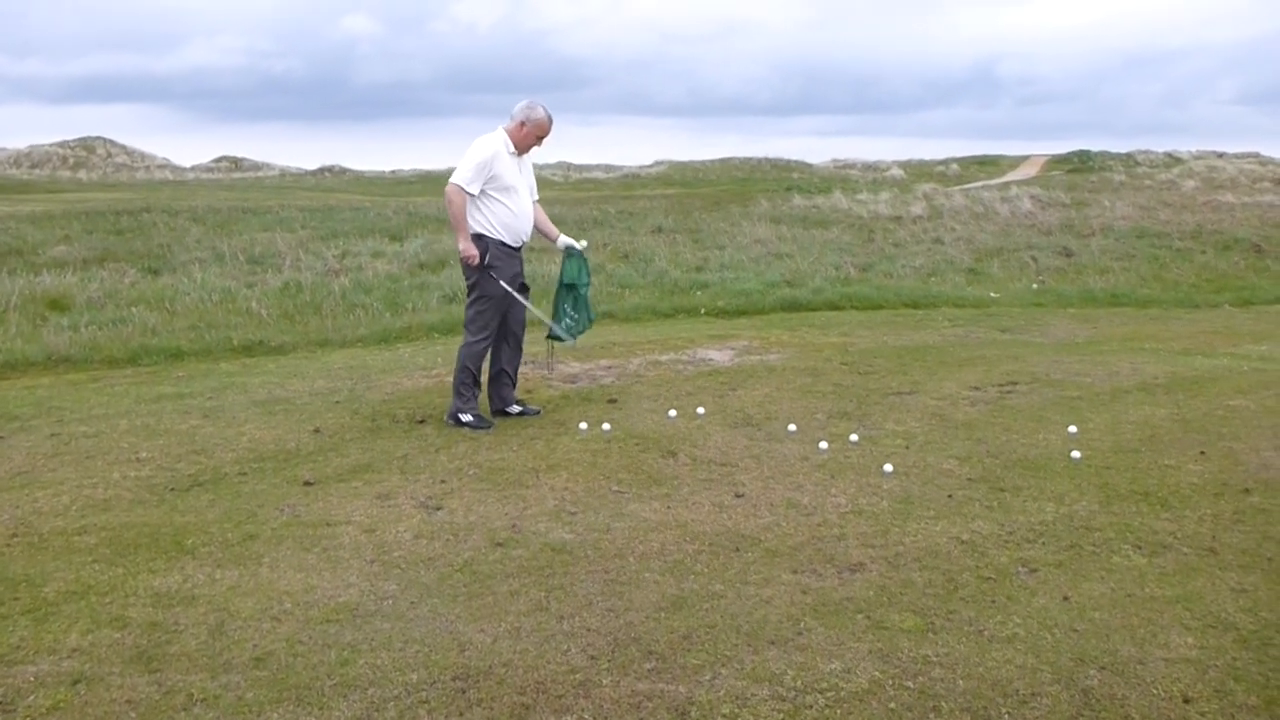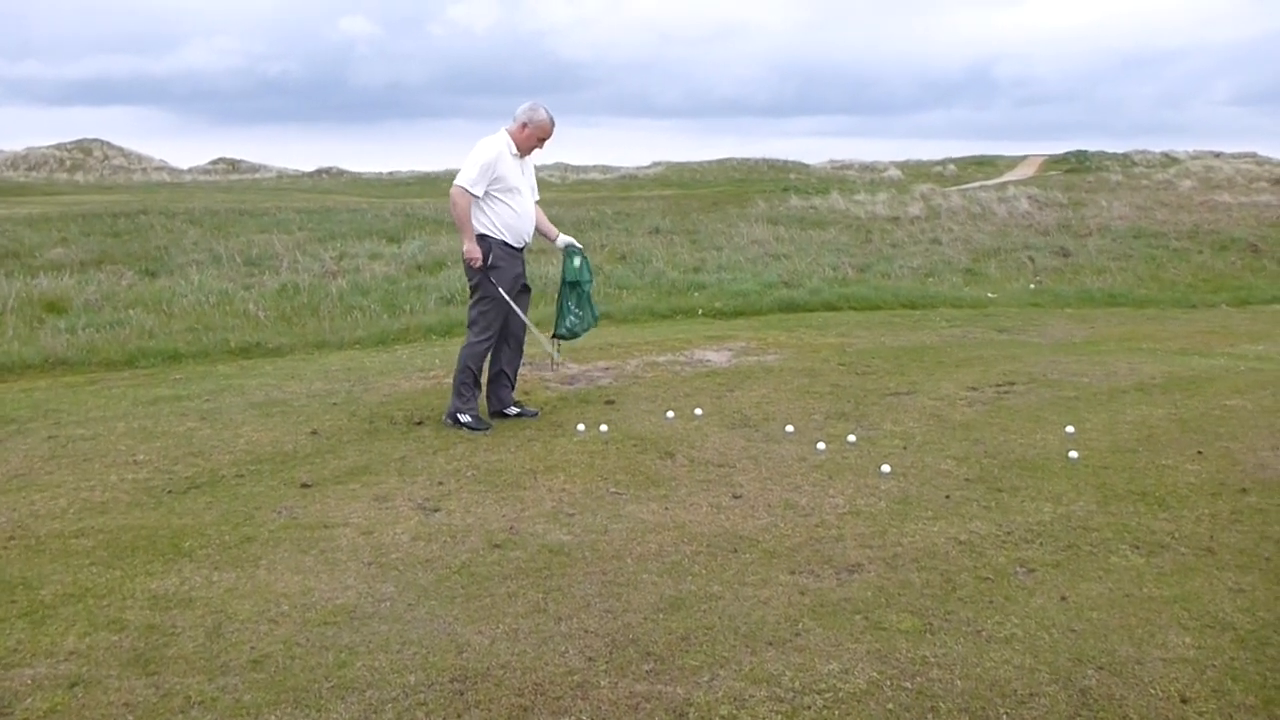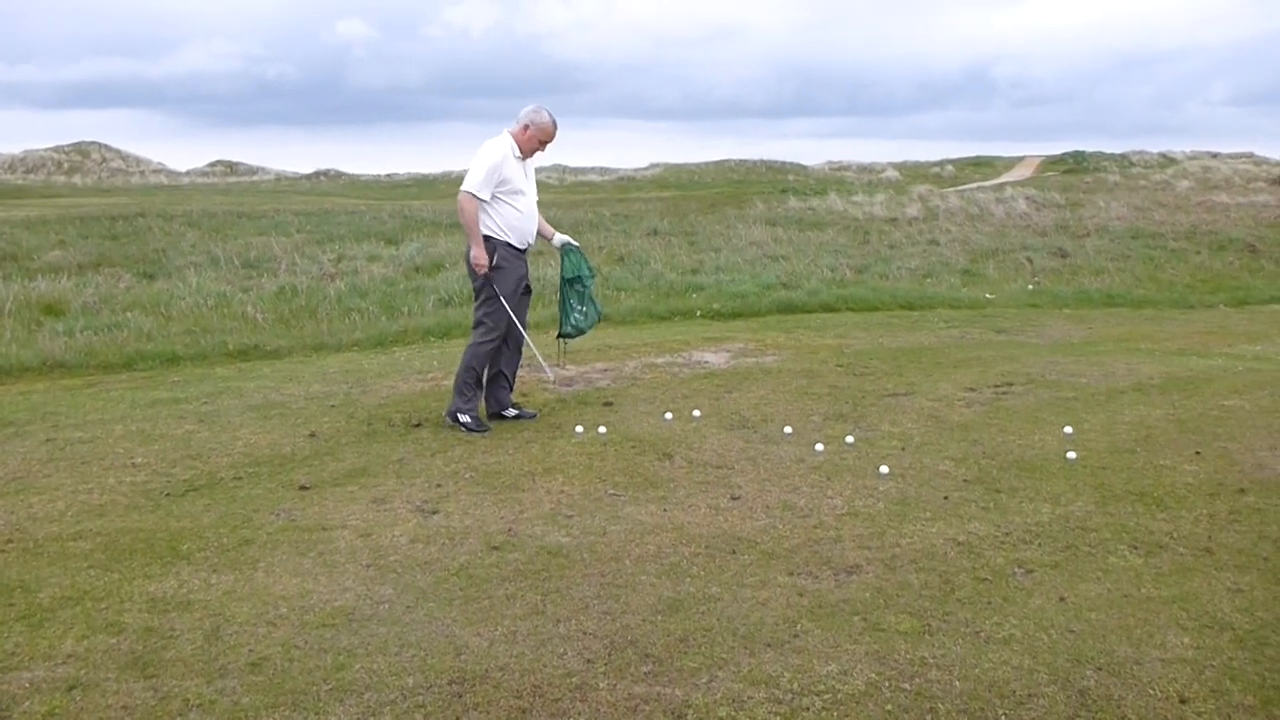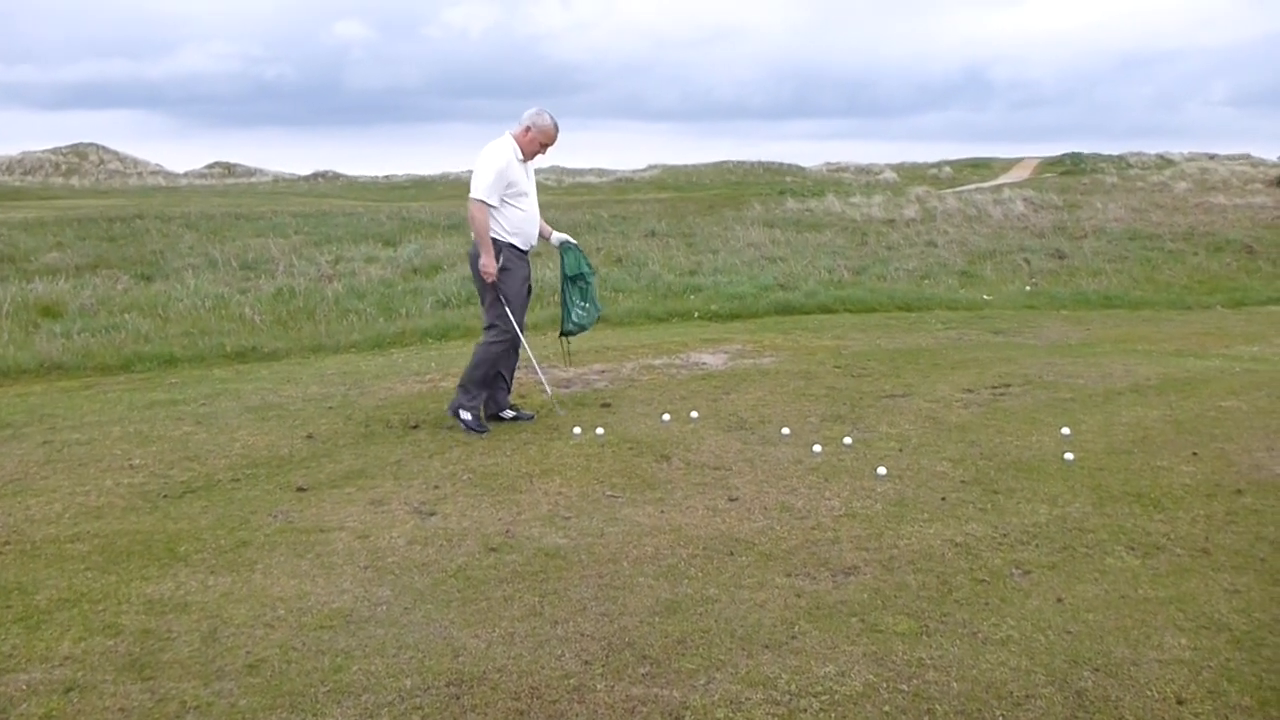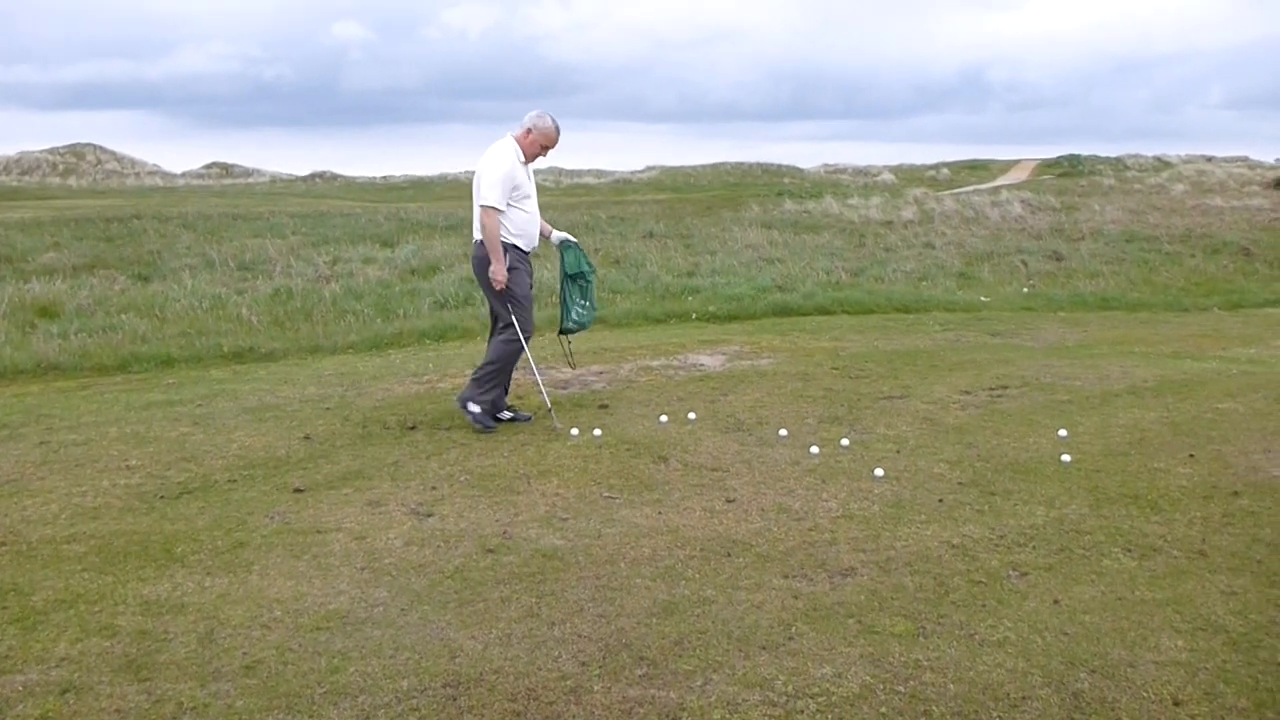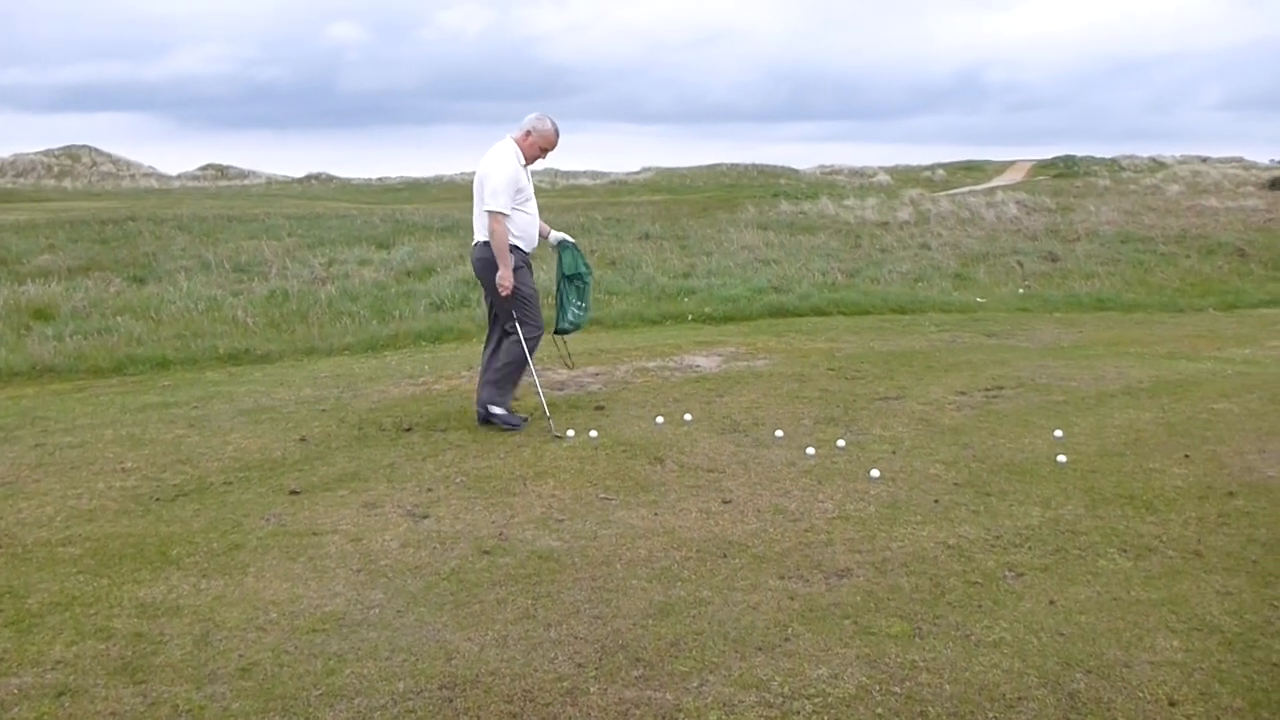
dt=0.1s
person 1, frame 1
left shoulder: (522, 158)
right shoulder: (487, 149)
left elbow: (530, 205)
right elbow: (454, 190)
left wrist: (558, 238)
right wrist: (463, 240)
left hip: (511, 255)
right hip: (488, 253)
left knee: (512, 331)
right knee: (480, 331)
left ankle: (503, 400)
right ankle: (463, 407)
person 1, frame 2
left shoulder: (524, 159)
right shoulder: (490, 151)
left elbow: (530, 206)
right elbow: (459, 193)
left wrist: (557, 237)
right wrist: (468, 242)
left hip: (514, 255)
right hip: (490, 254)
left knee: (512, 332)
right knee: (483, 332)
left ankle: (501, 401)
right ankle: (461, 407)
person 1, frame 3
left shoulder: (523, 161)
right shoulder: (495, 154)
right elbow: (467, 199)
left wrist: (554, 236)
right wrist: (476, 248)
left hip: (514, 255)
right hip: (494, 255)
left knee: (513, 333)
right knee: (490, 330)
left ankle: (498, 403)
right ankle: (463, 406)
person 1, frame 4
left shoulder: (522, 161)
right shoulder: (498, 157)
right elbow: (477, 207)
left wrist: (552, 235)
right wrist: (486, 255)
left hip: (516, 256)
right hip: (498, 257)
left knee: (511, 334)
right knee: (501, 330)
left ankle: (496, 404)
right ankle: (466, 403)
person 1, frame 5
left shoulder: (518, 161)
right shoulder: (501, 160)
right elbow: (489, 215)
left wrist: (551, 233)
right wrist: (497, 263)
left hip: (513, 256)
right hip: (501, 257)
left knee: (507, 330)
right knee: (516, 328)
left ankle: (495, 403)
right ankle: (474, 396)
person 1, frame 6
left shoulder: (517, 162)
right shoulder: (503, 162)
right elbow: (496, 221)
left wrist: (549, 233)
right wrist: (504, 269)
left hip: (511, 258)
right hip: (502, 260)
left knee: (505, 332)
right knee: (528, 327)
left ankle: (492, 405)
right ankle: (494, 399)
